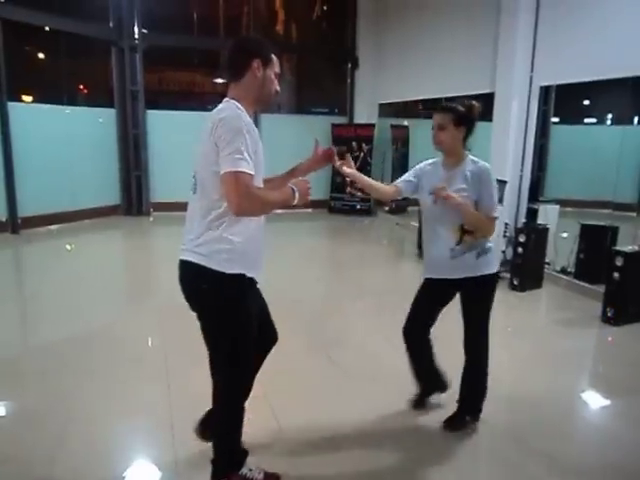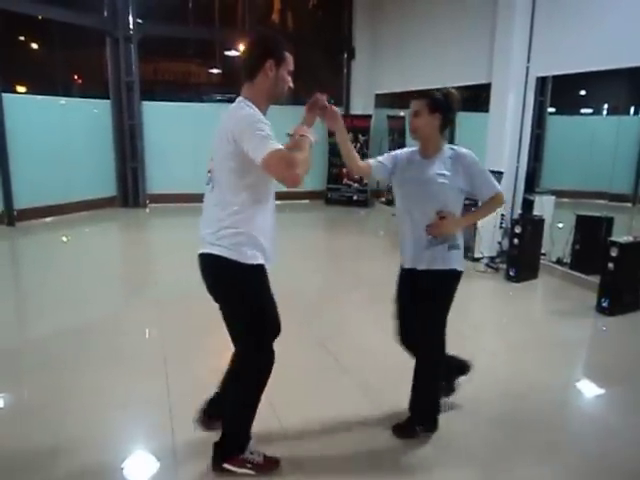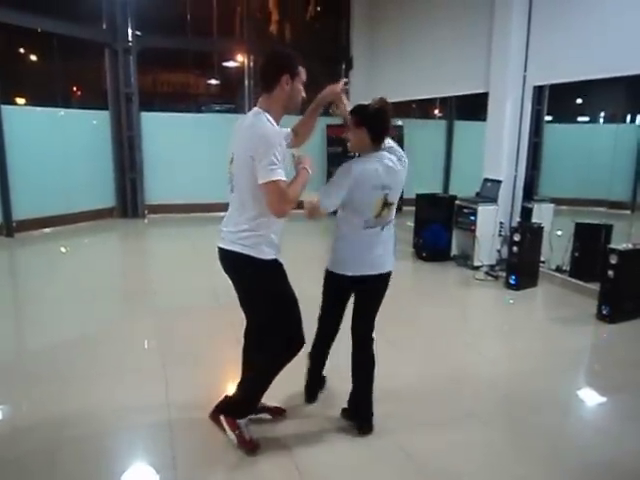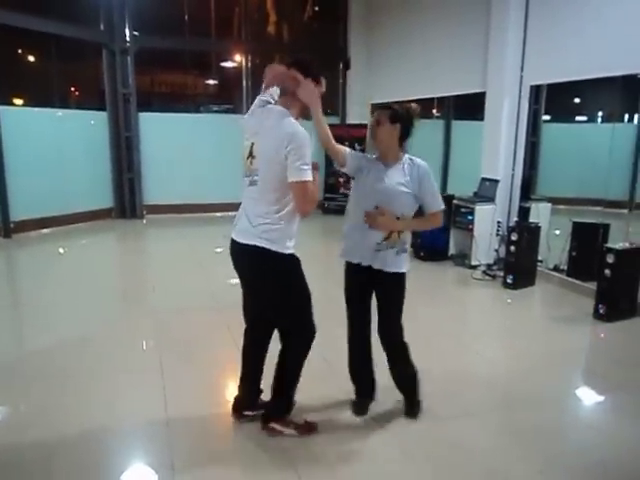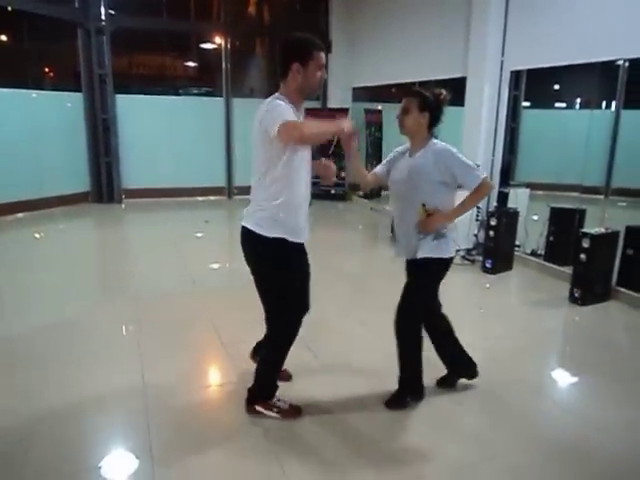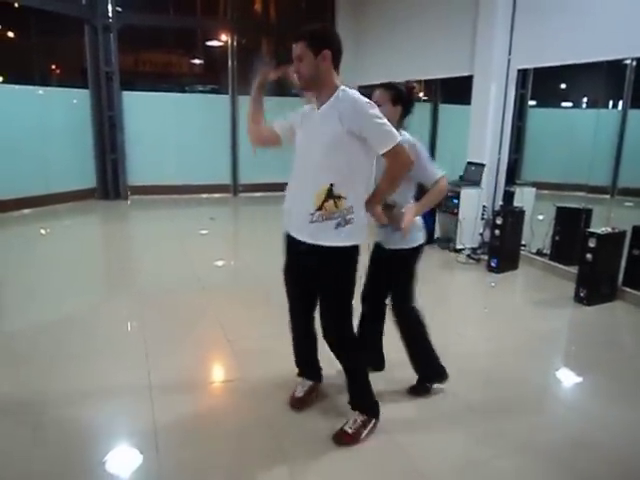
dt=0.7s
person 1, frame 1
left shoulder: (232, 120)
right shoulder: (234, 120)
left elbow: (257, 187)
right elbow: (243, 200)
left wrist: (306, 167)
right wrist: (294, 194)
left hip: (225, 268)
right hip: (217, 271)
left knee: (262, 340)
right knee: (234, 368)
left ankle: (215, 423)
person 1, frame 2
left shoulder: (244, 117)
right shoulder: (247, 118)
left elbow: (278, 170)
right elbow: (291, 173)
left wrist: (302, 127)
right wrist: (304, 139)
left hip: (228, 255)
right hip: (235, 259)
left knee: (263, 334)
right knee: (258, 353)
left ankle: (220, 408)
right ankle: (231, 450)
person 1, frame 3
left shoulder: (255, 123)
right shoulder: (265, 133)
left elbow: (297, 136)
right elbow: (280, 204)
left wrist: (323, 101)
right wrist: (304, 172)
left hip: (239, 249)
right hip: (253, 254)
left knee: (264, 329)
right knee: (287, 338)
left ankle: (248, 400)
right ankle: (232, 409)
person 1, frame 4
left shoulder: (257, 115)
right shoulder: (295, 135)
left elbow: (271, 78)
right elbow: (306, 205)
left wrist: (279, 77)
right wrist: (316, 177)
left hip: (244, 243)
right hip: (271, 251)
left knee: (260, 326)
right knee: (300, 331)
left ankle: (247, 400)
right ankle: (278, 413)
person 1, frame 5
left shoulder: (294, 115)
right shoulder: (274, 110)
right elbow: (302, 134)
left wrist: (321, 166)
right wrist: (341, 127)
left hip: (289, 234)
right hip: (267, 235)
left knee: (290, 306)
right knee: (289, 314)
left ankle: (266, 353)
right ankle: (261, 396)
person 1, frame 6
left shoulder: (355, 107)
right shoulder: (304, 114)
left elbow: (402, 160)
right elbow: (260, 138)
left wrist: (373, 201)
right wrist: (259, 89)
left hip: (338, 242)
right hip: (298, 237)
left knee: (336, 326)
right knee: (299, 315)
left ankle: (365, 407)
right ankle: (308, 376)
person 2, frame 1
left shoulder: (480, 172)
right shoulder: (426, 170)
left elbow: (488, 227)
right elbow: (390, 193)
left wrist: (458, 201)
right wrist: (355, 176)
left hip: (479, 271)
right hip: (439, 270)
left knee: (475, 339)
right knee: (413, 331)
left ankle: (470, 407)
right ankle: (431, 383)
person 2, frame 2
left shoulder: (461, 160)
right shoulder: (400, 160)
left elbow: (497, 199)
right elbow: (359, 168)
left wrist: (460, 222)
right wrist: (339, 131)
left hip: (443, 263)
right hip: (410, 262)
left knee: (427, 336)
right knee: (409, 332)
left ankle: (424, 417)
right ankle: (450, 368)
person 2, frame 3
left shoulder: (351, 171)
right shoulder: (398, 162)
left elbow: (314, 210)
right elbow: (385, 137)
left wrist: (308, 203)
right wrist: (350, 111)
left hip: (343, 266)
right hip: (379, 269)
left knee: (328, 325)
right knee: (362, 337)
left ankle: (313, 383)
right ankle: (361, 413)
person 2, frame 4
left shoulder: (417, 170)
right shoulder: (363, 164)
left elbow: (436, 218)
right elbow: (330, 145)
left wrist: (395, 224)
right wrist: (313, 103)
left hip: (392, 266)
right hip: (357, 261)
left knee: (391, 332)
right knee: (358, 328)
left ankle: (410, 390)
right ankle: (364, 390)
person 2, frame 5
left shoulder: (443, 155)
right shoulder: (398, 157)
left elbow: (484, 186)
right elbow: (366, 180)
left wrist: (447, 217)
right wrist: (351, 149)
left hip: (434, 251)
right hip: (414, 251)
left knee: (406, 317)
right knee: (429, 314)
left ankle: (411, 387)
right ankle: (462, 365)
person 2, frame 6
left shoulder: (407, 146)
left elbow: (440, 185)
left wrist: (412, 211)
left hip: (403, 240)
right hip: (384, 237)
left knee: (402, 306)
right knee: (371, 298)
left ankle: (431, 372)
right ankle: (371, 357)
